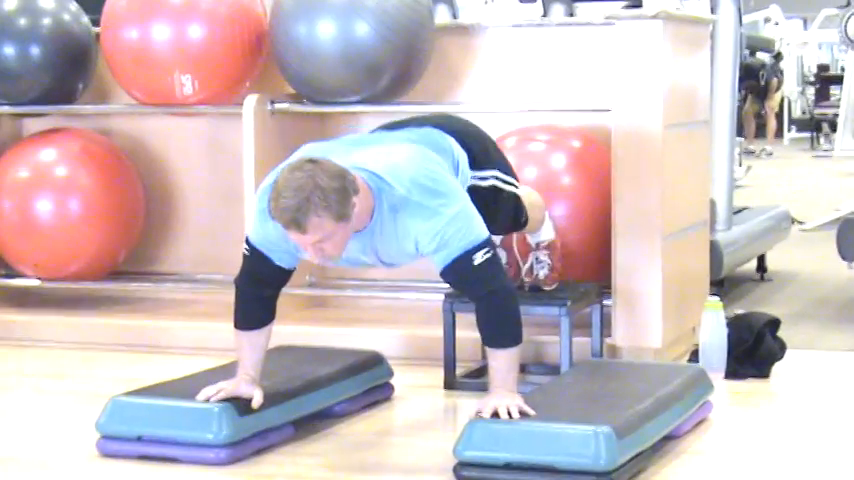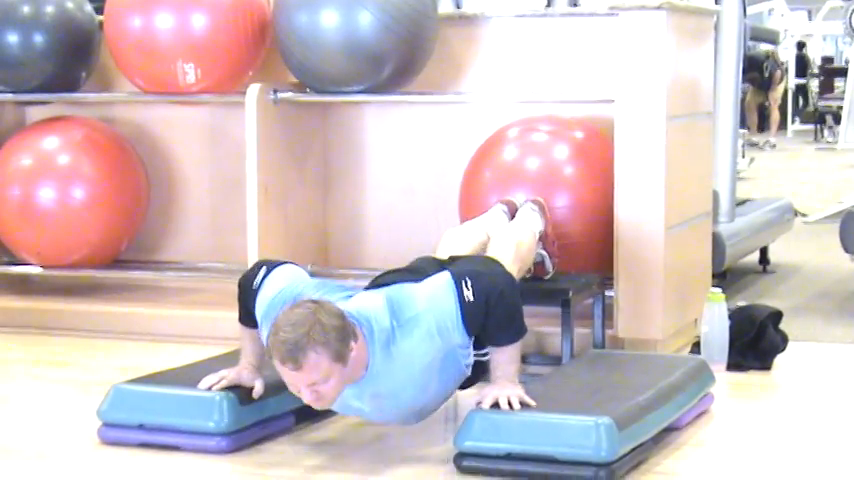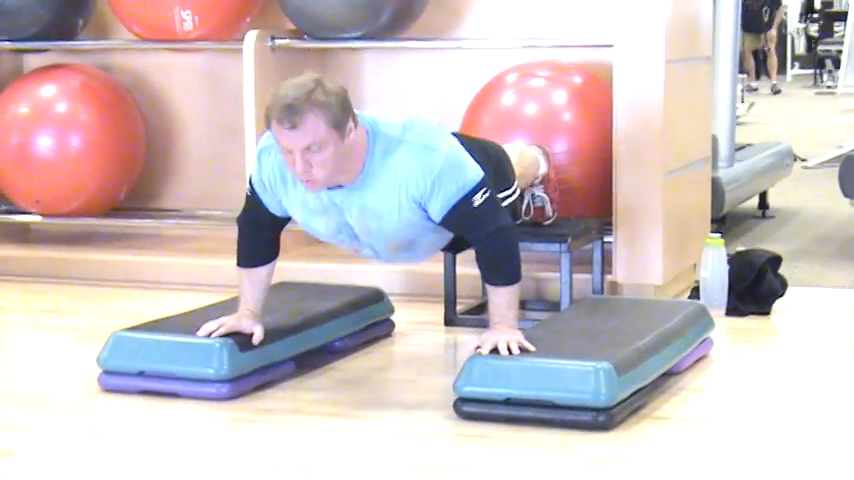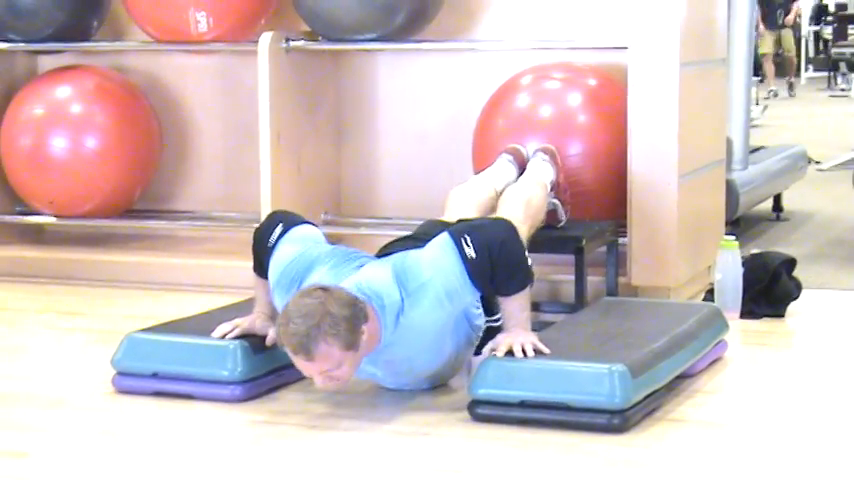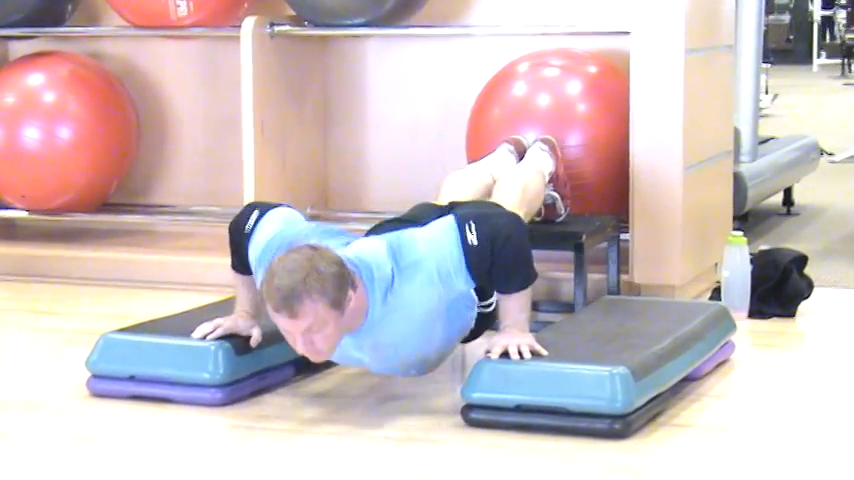
dt=1s
person 1, frame 1
left shoulder: (421, 198)
right shoulder: (276, 198)
left elbow: (491, 288)
right elbow: (256, 283)
left wrist: (504, 389)
right wrist: (246, 377)
left hip: (460, 153)
left knee: (514, 217)
left ankle: (543, 239)
right ankle: (494, 243)
person 1, frame 2
left shoulder: (409, 332)
right shoulder: (280, 306)
left elbow: (499, 289)
left wrist: (506, 379)
right wrist: (248, 365)
right hip: (392, 286)
left knee: (504, 261)
right knee: (447, 254)
left ankle: (531, 219)
right ankle: (498, 214)
person 1, frame 3
left shoulder: (423, 156)
right shoulder: (273, 158)
left elbow: (495, 235)
right elbow: (257, 225)
left wrist: (504, 325)
right wrist: (248, 312)
left knee: (511, 167)
left ankle: (535, 163)
person 1, frame 4
left shoulder: (419, 300)
right shoulder: (295, 283)
left elbow: (499, 239)
right elbow: (276, 226)
left wrist: (518, 327)
right hip: (406, 252)
left knee: (514, 219)
right knee: (457, 213)
left ankle: (542, 168)
right ankle: (507, 165)
person 1, frame 5
left shoulder: (413, 281)
right shoulder: (274, 252)
left elbow: (506, 234)
right elbow: (246, 223)
left wrist: (515, 328)
right wrist: (245, 314)
right hip: (397, 236)
left knee: (508, 206)
right knee: (451, 198)
left ankle: (541, 160)
right ankle: (506, 155)
